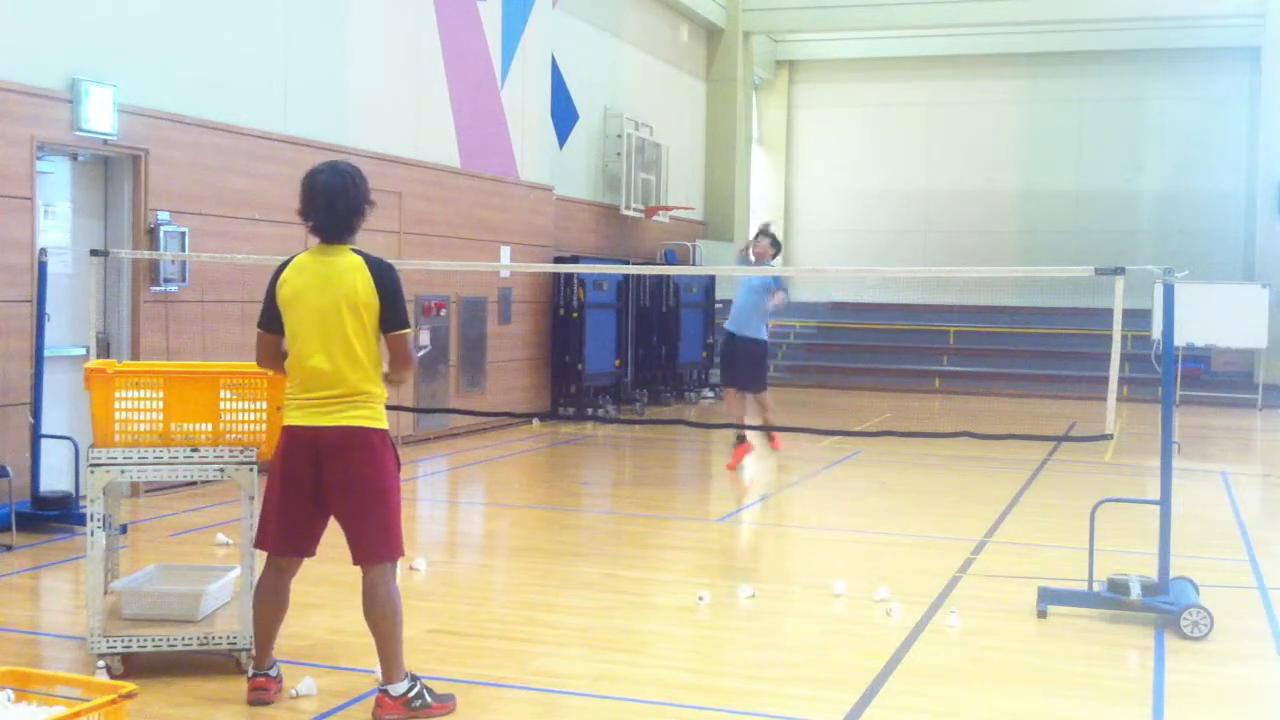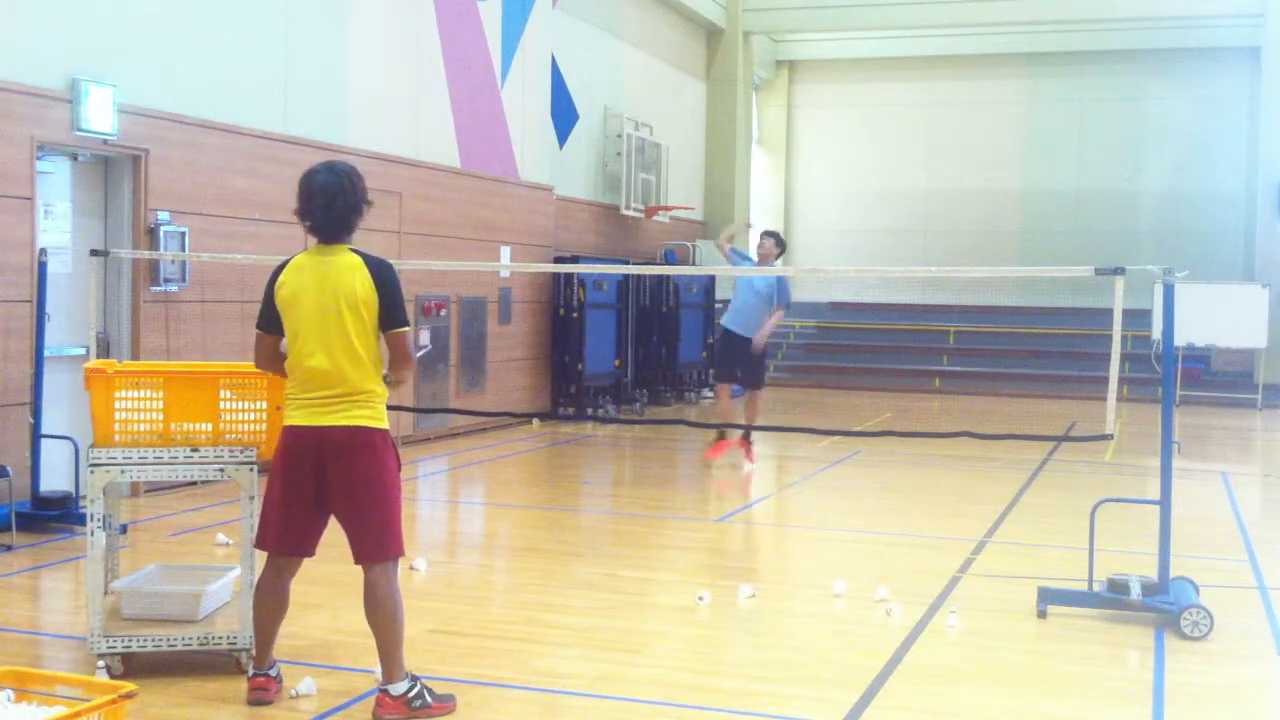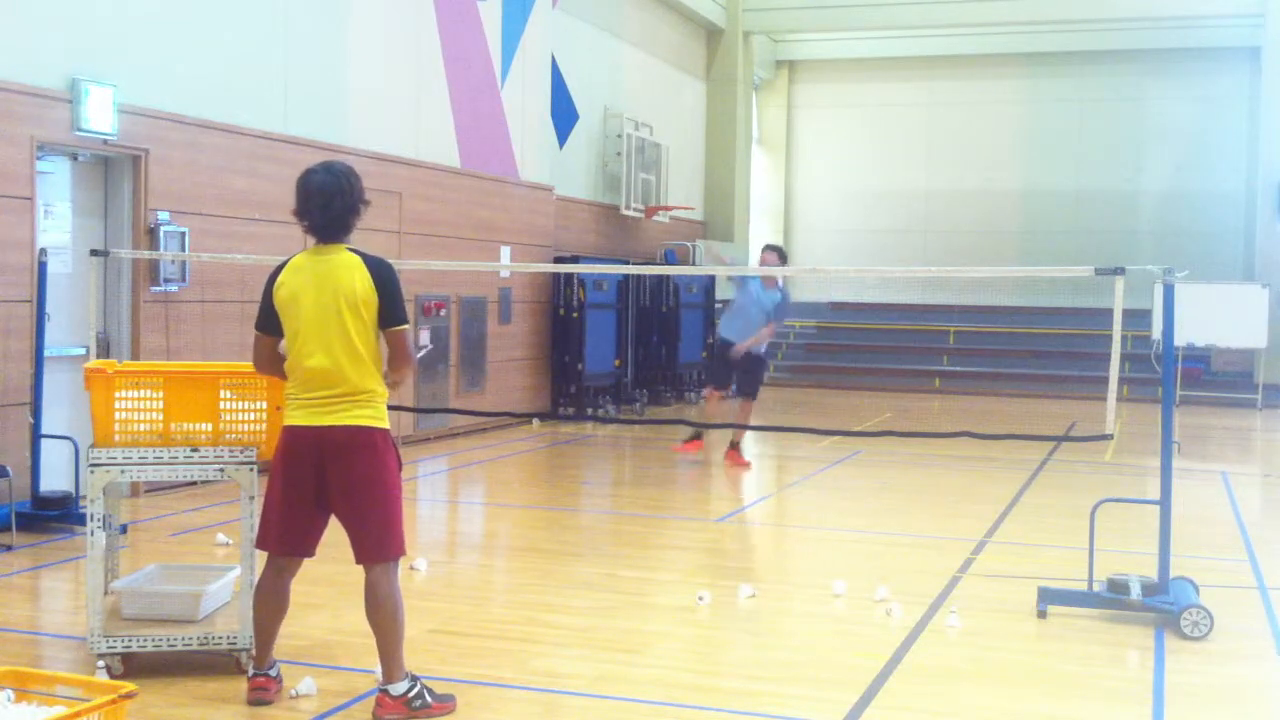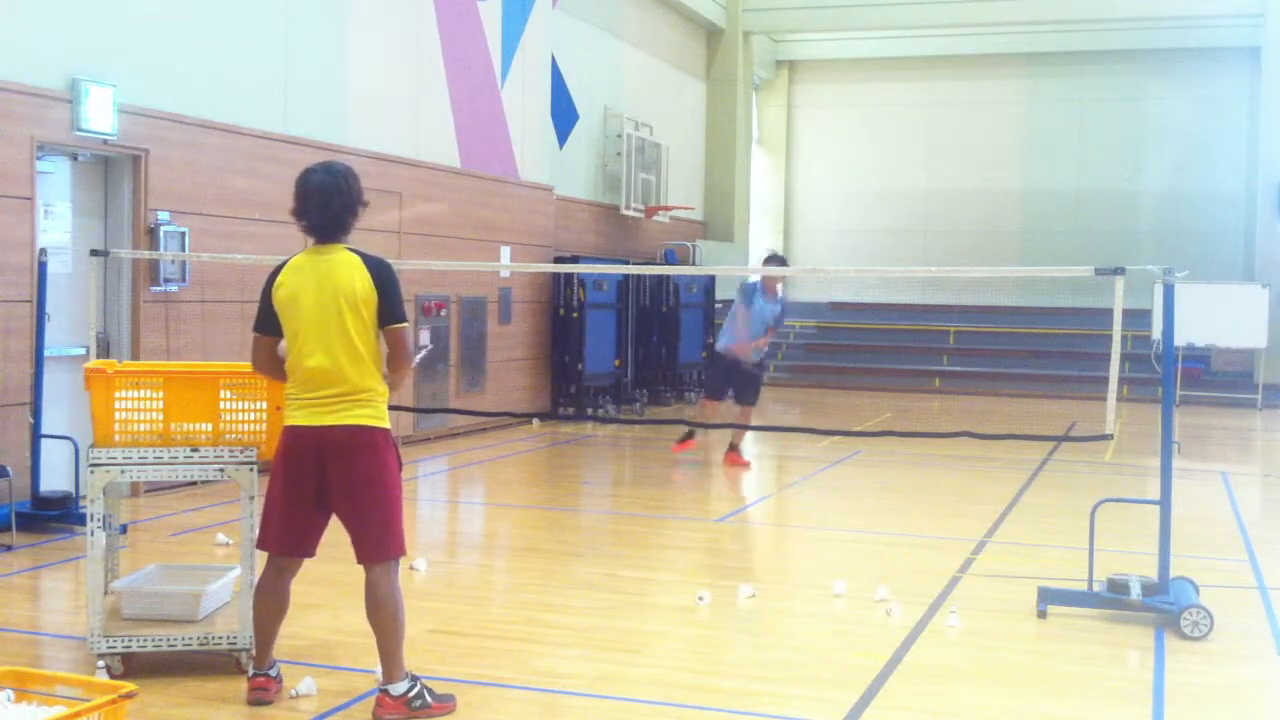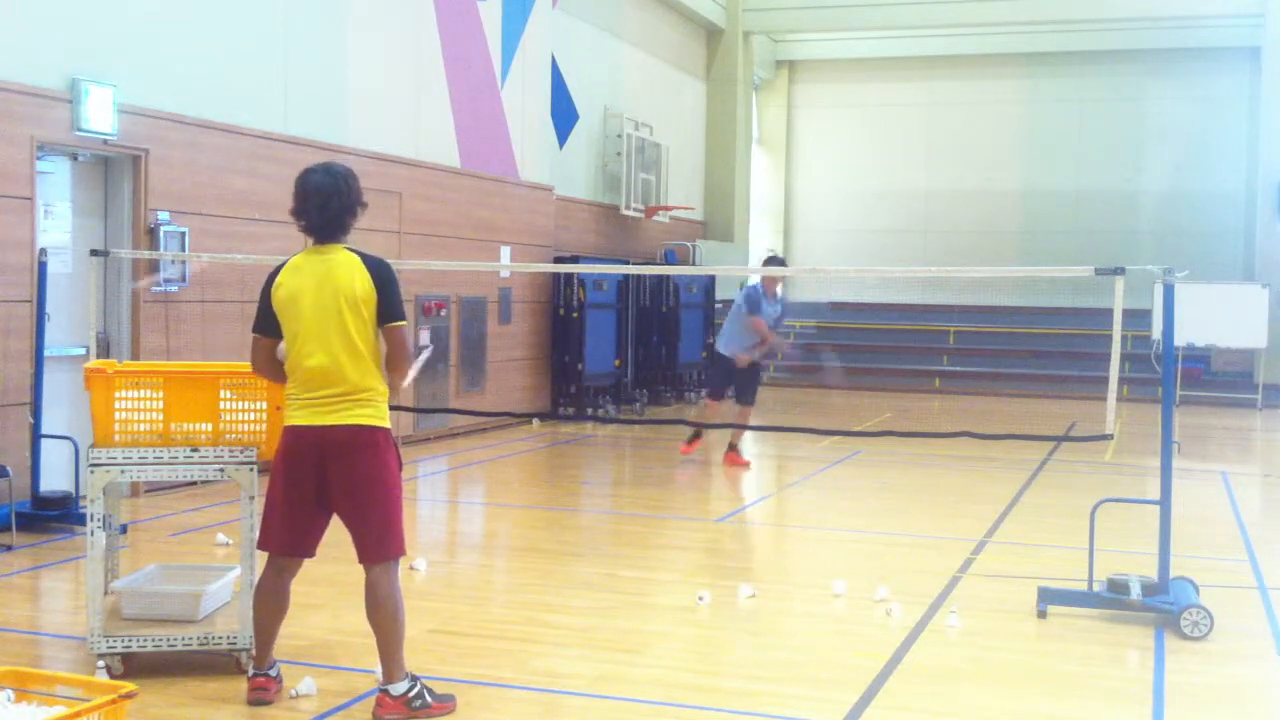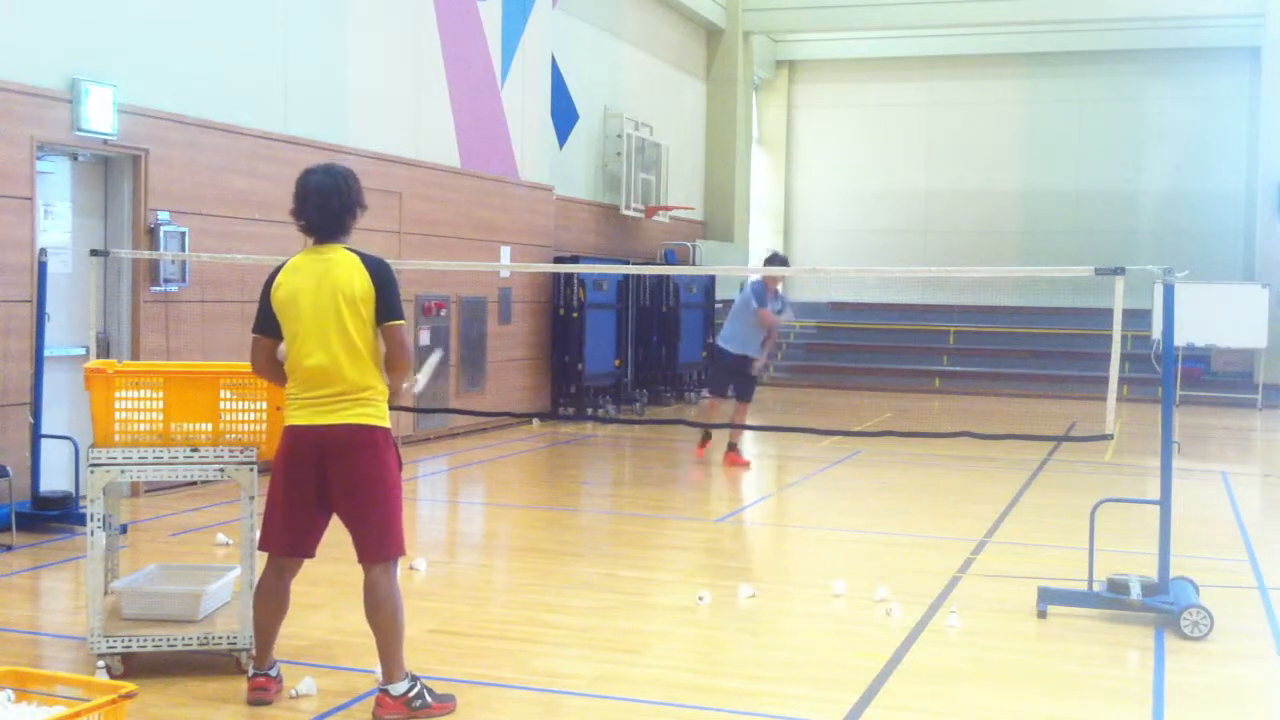
dt=0.1s
person 1, frame 1
left shoulder: (286, 274)
right shoulder: (377, 273)
left elbow: (267, 356)
right elbow: (404, 361)
right wrist: (389, 377)
left hip: (299, 432)
right hip: (359, 433)
left knee: (281, 560)
right knee: (378, 565)
left ankle: (261, 672)
person 1, frame 2
left shoulder: (284, 275)
right shoulder: (375, 272)
left elbow: (265, 358)
right elbow: (404, 359)
right wrist: (389, 378)
left hip: (300, 432)
right hip: (360, 432)
left knee: (281, 560)
right knee: (380, 564)
left ankle: (261, 672)
person 1, frame 3
left shoulder: (282, 276)
right shoulder: (375, 272)
left elbow: (264, 359)
right elbow: (403, 358)
right wrist: (388, 380)
left hip: (300, 432)
right hip: (360, 432)
left knee: (281, 560)
right knee: (380, 564)
left ankle: (261, 672)
person 1, frame 4
left shoulder: (281, 277)
right shoulder: (373, 271)
left elbow: (263, 361)
right elbow: (402, 356)
right wrist: (388, 381)
left hip: (300, 432)
right hip: (361, 431)
left knee: (282, 560)
right knee: (381, 564)
left ankle: (261, 672)
person 1, frame 5
left shoulder: (281, 277)
right shoulder: (372, 271)
left elbow: (262, 362)
right elbow: (401, 355)
right wrist: (386, 384)
left hip: (301, 432)
right hip: (361, 431)
left knee: (282, 560)
right knee: (380, 564)
left ankle: (261, 673)
person 1, frame 6
left shoulder: (280, 278)
right shoulder: (371, 270)
left elbow: (262, 363)
right elbow: (400, 355)
right wrist: (391, 387)
left hip: (301, 432)
right hip: (361, 430)
left knee: (282, 561)
right knee: (380, 564)
left ankle: (261, 672)
person 2, frame 1
left shoulder: (773, 274)
right shoulder: (748, 266)
left elbow: (781, 295)
right elbow: (742, 254)
left wrist: (772, 302)
right wrist: (755, 235)
left hip: (755, 339)
right hip: (732, 336)
left knee: (758, 392)
right knee: (730, 392)
left ankle: (770, 429)
right ankle: (741, 442)
person 2, frame 2
left shoulder: (779, 280)
right shoulder: (744, 264)
left elbow: (780, 313)
right elbow: (721, 244)
left wrist: (765, 332)
right wrist: (735, 229)
left hip: (753, 340)
right hip: (730, 333)
left knee: (753, 392)
right knee: (722, 387)
left ankle: (746, 438)
right ankle: (721, 437)
person 2, frame 3
left shoulder: (782, 296)
right shoulder: (746, 279)
left elbow: (771, 328)
left wrist: (747, 343)
left hip: (754, 352)
right hip: (727, 343)
left knee: (748, 402)
right knee: (714, 394)
left ankle: (734, 449)
right ankle: (697, 437)
person 2, frame 4
left shoulder: (780, 306)
right shoulder: (750, 289)
left elbow: (768, 338)
right elbow: (741, 314)
left wrist: (746, 349)
right wrist: (740, 339)
left hip: (751, 360)
right hip: (725, 353)
left knee: (747, 409)
right knee: (709, 402)
left ankle: (733, 451)
right ankle: (690, 435)
person 2, frame 5
left shoulder: (779, 306)
right shoulder: (751, 293)
left elbow: (767, 340)
right elbow: (759, 329)
left wrist: (751, 355)
right wrist: (775, 342)
left hip: (750, 361)
right hip: (725, 354)
left knee: (745, 408)
right knee: (711, 402)
left ankle: (732, 450)
right ankle: (695, 435)
person 2, frame 6
left shoulder: (779, 301)
right shoulder: (754, 288)
left elbow: (771, 334)
right elbow: (768, 321)
left wrist: (762, 358)
right wrist: (781, 318)
left hip: (752, 357)
right hip: (727, 350)
left knee: (743, 405)
right knee: (715, 399)
left ankle: (732, 450)
right ankle: (706, 436)
